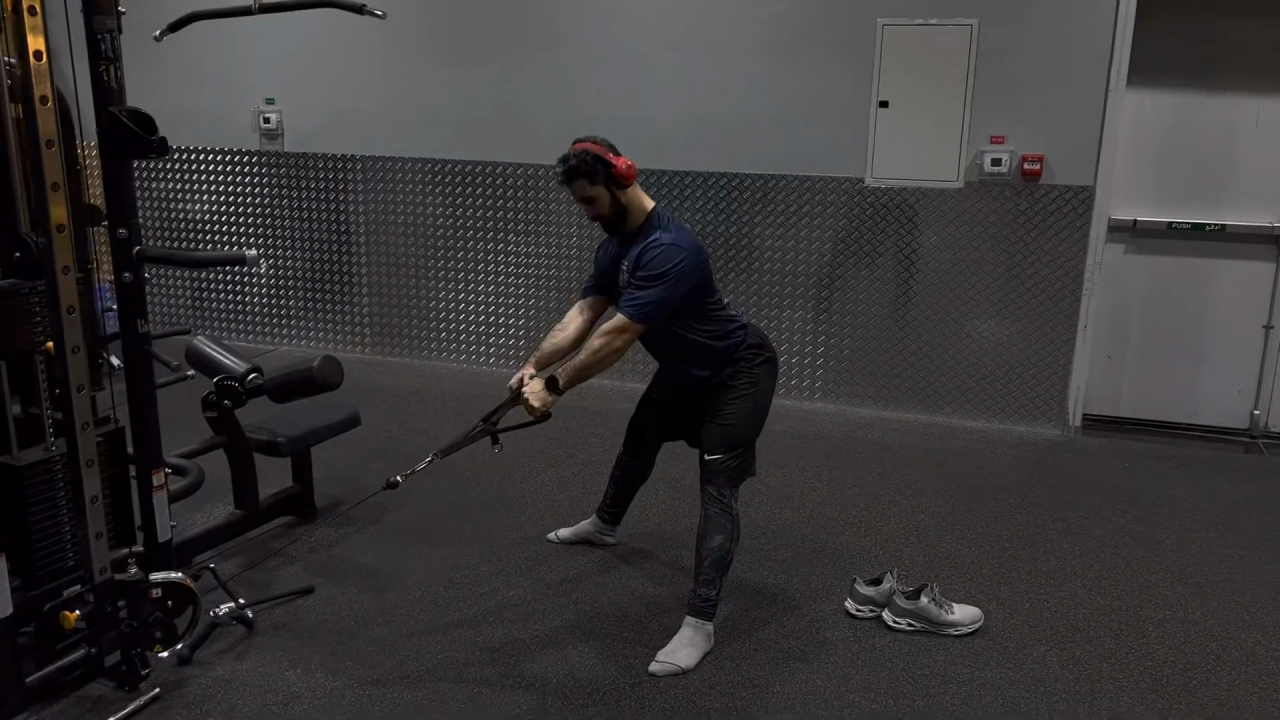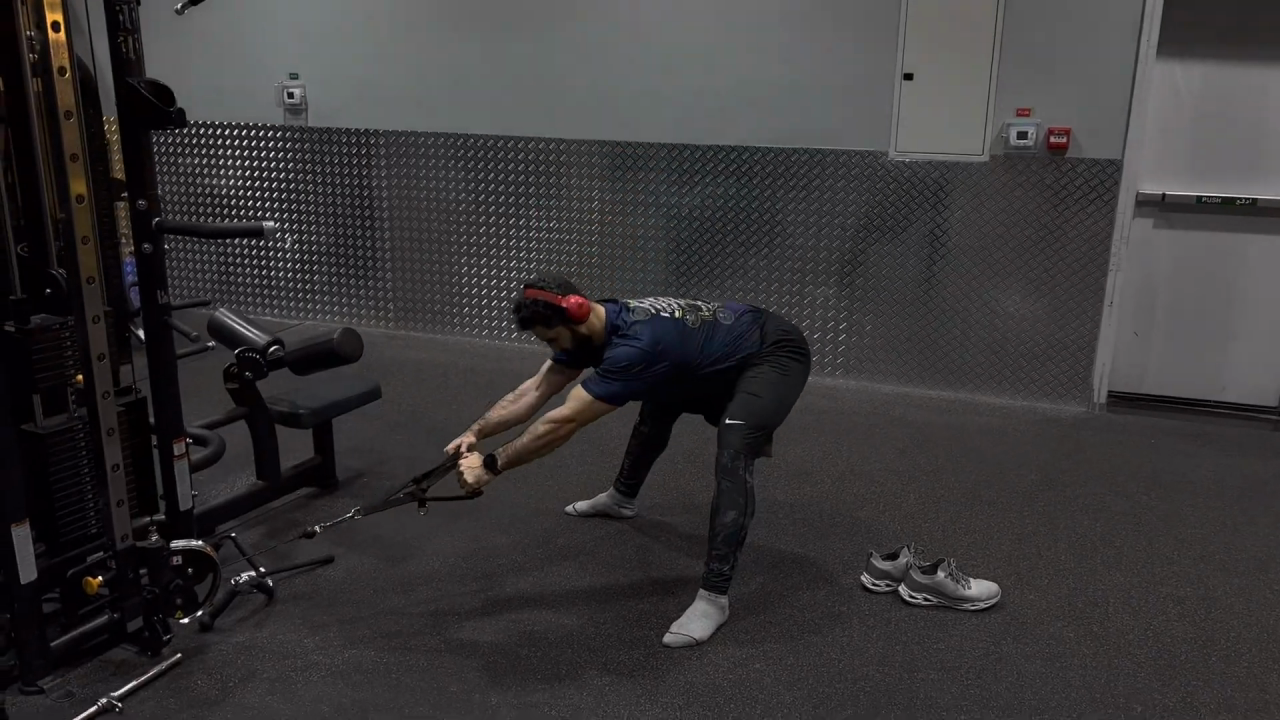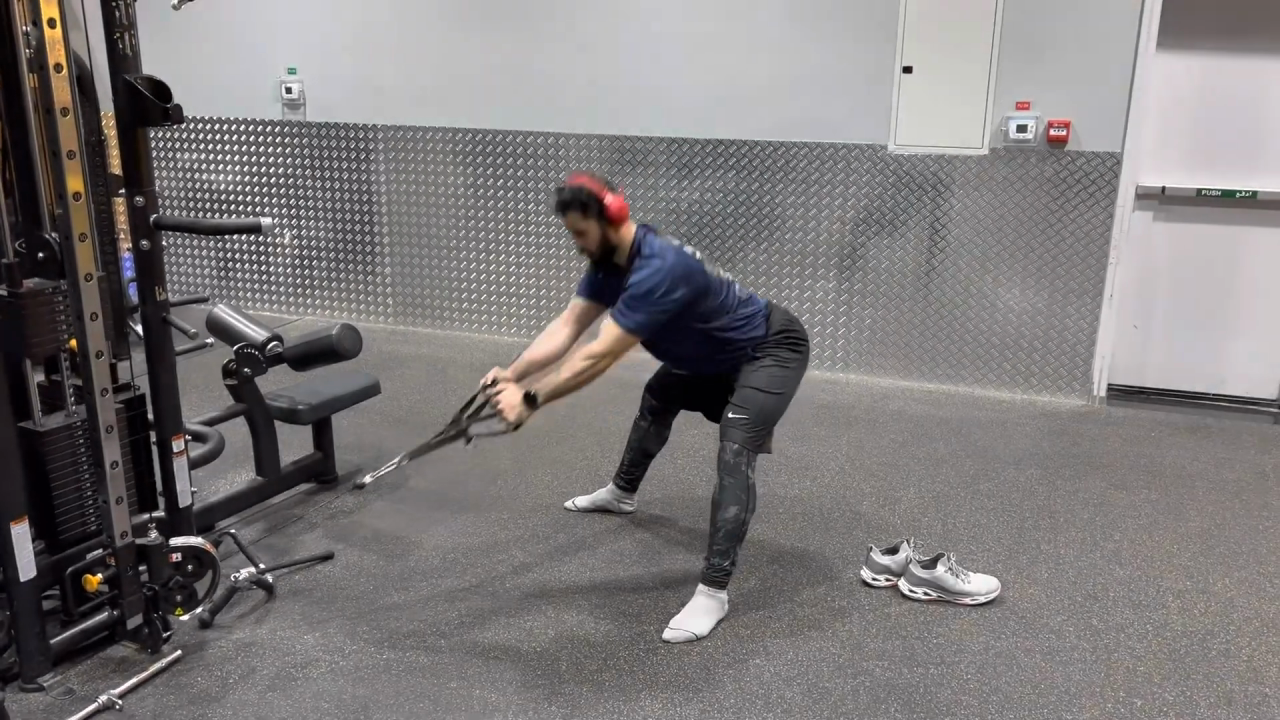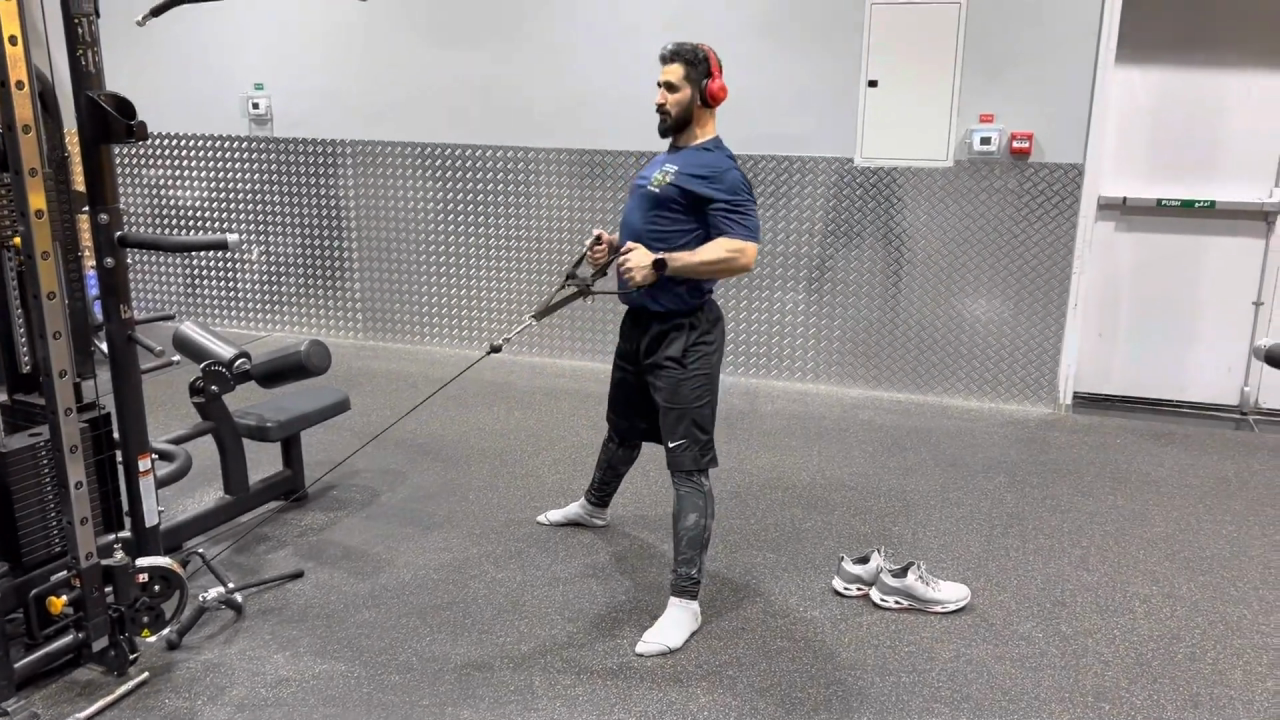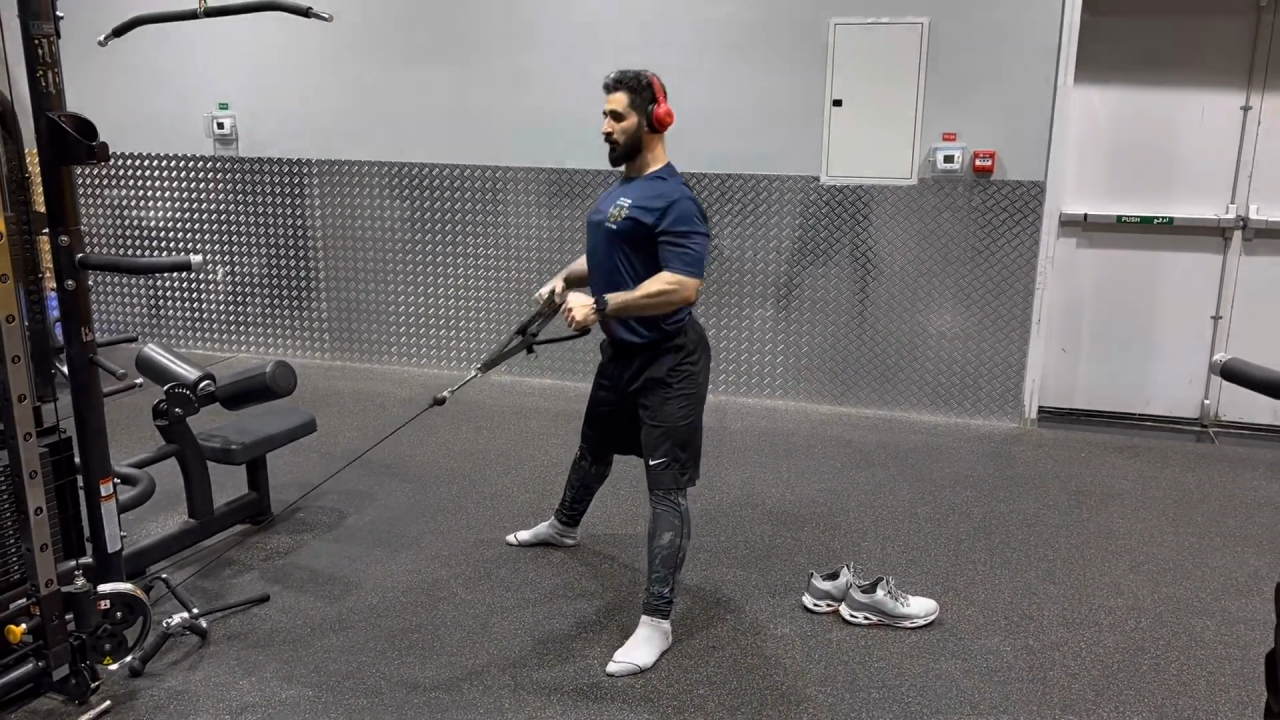
dt=1s
person 1, frame 1
left shoulder: (668, 249)
right shoulder: (615, 245)
left elbow: (616, 336)
right elbow: (582, 315)
left wrist: (555, 386)
right wrist: (534, 364)
left hip: (736, 373)
right hip: (683, 369)
left knee: (717, 489)
right knee: (638, 443)
left ankle: (700, 623)
right ankle: (605, 524)
person 1, frame 2
left shoulder: (636, 345)
right shoulder: (592, 327)
left elbow: (564, 422)
right elbow: (535, 390)
left wrist: (492, 464)
right wrist: (476, 432)
left hip: (774, 354)
right hip: (726, 355)
left knee: (732, 458)
right knee: (656, 405)
left ankle: (713, 598)
right ankle: (623, 497)
person 1, frame 3
left shoulder: (659, 269)
right shoulder: (612, 261)
left elbow: (599, 356)
right elbow: (568, 325)
left wrist: (530, 399)
right wrist: (511, 374)
left hip: (772, 350)
right hip: (714, 354)
left knee: (734, 453)
right knee: (657, 402)
left ankle: (713, 592)
right ankle: (622, 493)
person 1, frame 4
left shoulder: (717, 170)
right shoulder: (667, 157)
left elbow: (742, 253)
left wrist: (659, 263)
right wrist: (615, 243)
left hip: (684, 333)
right hip: (639, 322)
left knee: (687, 465)
right knee: (623, 428)
left ankle: (685, 602)
right ankle: (594, 505)
person 1, frame 5
left shoulder: (672, 199)
right shoulder: (621, 187)
left elbow: (683, 286)
left wrist: (601, 304)
right wrist: (567, 277)
left hip: (668, 359)
right hip: (621, 351)
left knee: (666, 487)
right knee: (594, 448)
left ankle: (656, 622)
right ankle: (565, 525)
